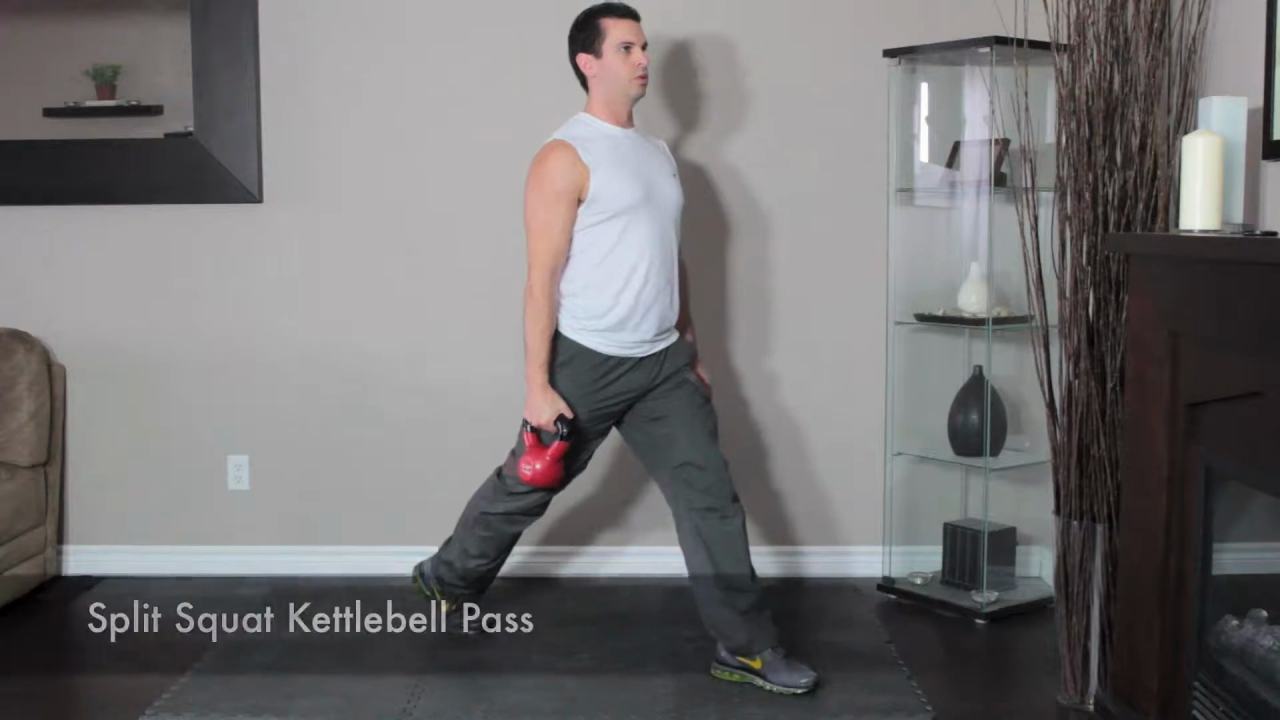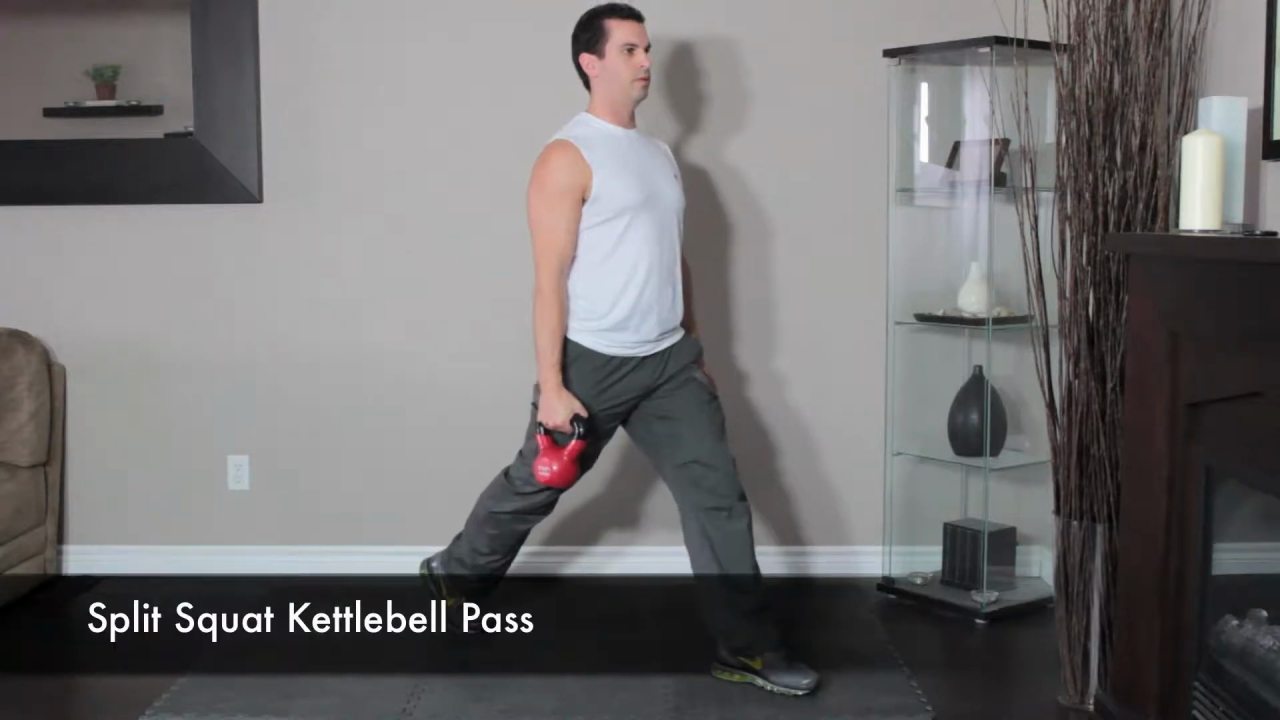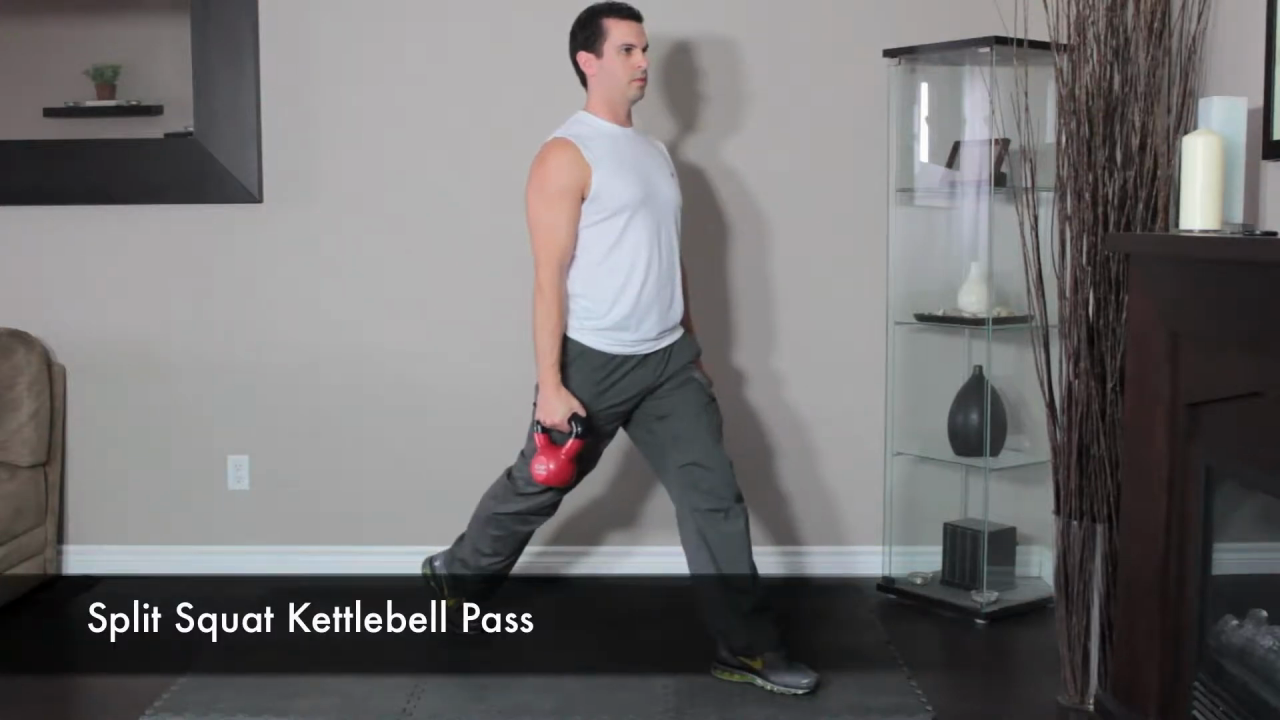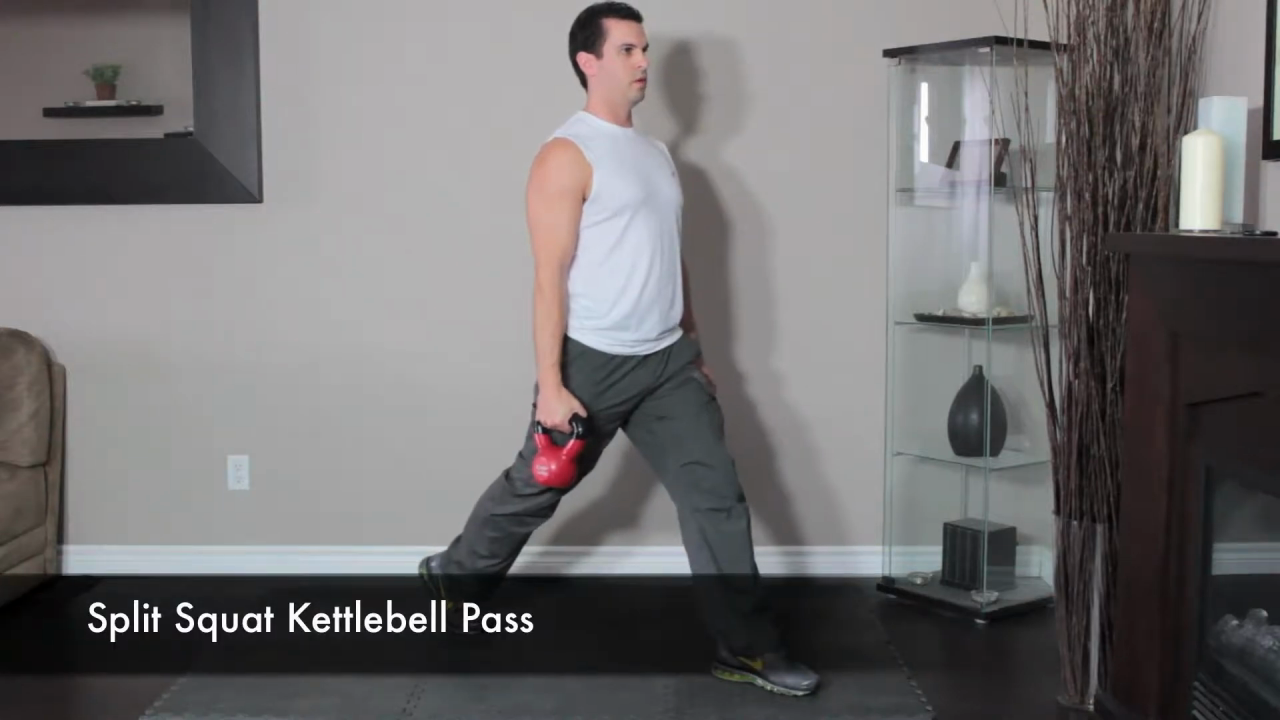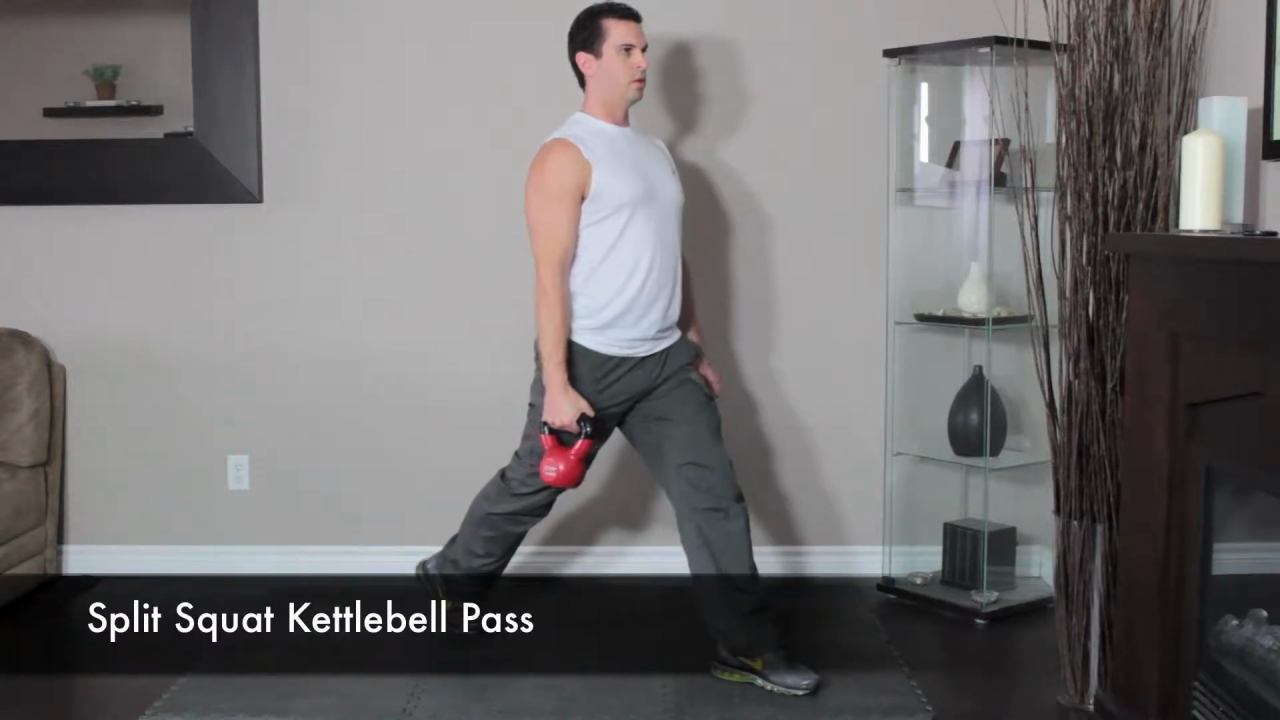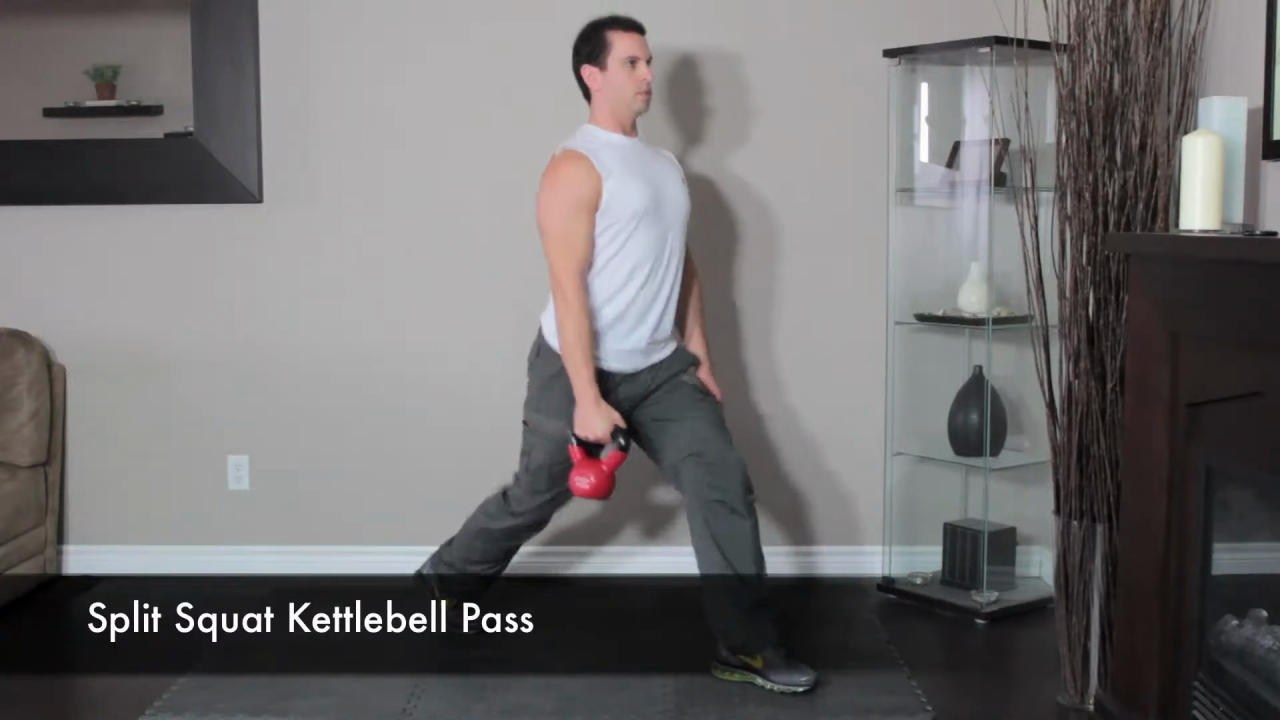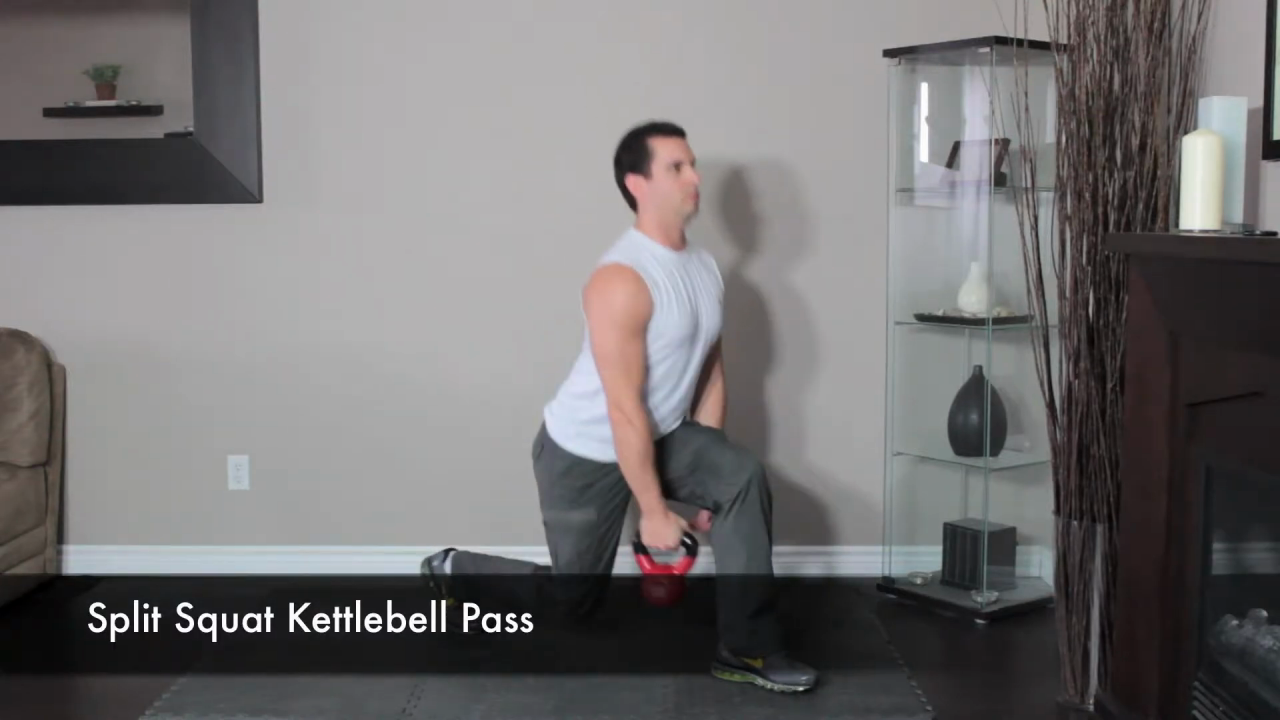
dt=0.4s
person 1, frame 1
left shoulder: (657, 152)
right shoulder: (566, 157)
right elbow: (542, 276)
left wrist: (691, 352)
right wrist: (537, 384)
left hip: (662, 361)
right hip: (587, 362)
left knee: (709, 495)
right knee: (527, 487)
left ankle: (744, 645)
right ankle: (448, 579)
person 1, frame 2
left shoulder: (659, 154)
right shoulder: (568, 157)
right elbow: (550, 277)
left wrist: (696, 352)
right wrist: (551, 385)
left hip: (669, 360)
right hip: (592, 362)
left knee: (717, 492)
right knee: (532, 487)
left ankle: (746, 646)
right ankle: (454, 575)
person 1, frame 3
left shoulder: (654, 152)
right shoulder: (566, 155)
right elbow: (550, 275)
left wrist: (692, 350)
right wrist: (550, 384)
left hip: (668, 359)
right hip: (593, 361)
left knee: (713, 494)
right knee: (537, 487)
left ankle: (746, 647)
right ankle: (456, 575)
person 1, frame 4
left shoulder: (655, 153)
right shoulder: (567, 156)
right elbow: (550, 277)
left wrist: (693, 350)
right wrist: (550, 384)
left hip: (668, 360)
right hip: (592, 361)
left knee: (715, 493)
right knee: (535, 489)
left ankle: (746, 647)
right ankle: (452, 577)
person 1, frame 5
left shoulder: (655, 152)
right shoulder: (566, 156)
right elbow: (551, 277)
left wrist: (696, 349)
right wrist: (556, 384)
left hip: (664, 359)
right hip: (591, 361)
left knee: (713, 494)
right knee: (531, 486)
left ankle: (746, 647)
right ankle: (449, 578)
person 1, frame 6
left shoulder: (663, 163)
right shoulder: (576, 167)
left elbow: (682, 267)
right elbow: (569, 289)
left wrist: (698, 355)
right wrist: (587, 397)
left hip: (659, 366)
right hip: (581, 364)
left knee: (724, 483)
right knee: (533, 500)
left ankle: (745, 646)
right ankle: (444, 578)
person 1, frame 7
left shoulder: (704, 267)
right shoulder: (622, 281)
left elbow: (710, 369)
right elbow: (625, 410)
left wrist: (704, 461)
right wrist: (653, 510)
left hip: (660, 433)
right hip: (584, 451)
left knee: (744, 480)
right knee: (573, 596)
left ankle: (746, 647)
right ankle: (454, 571)
